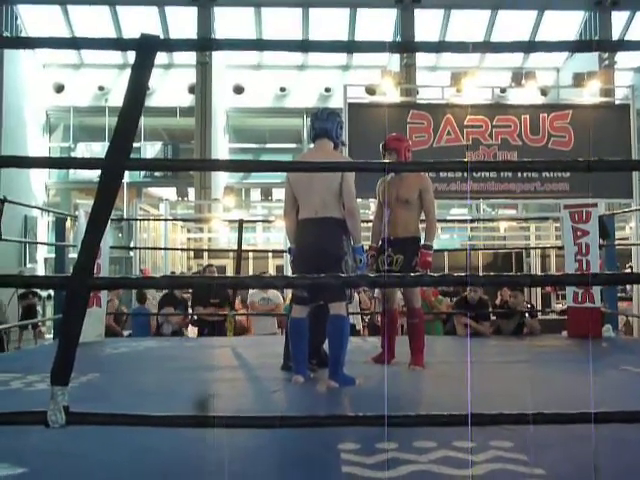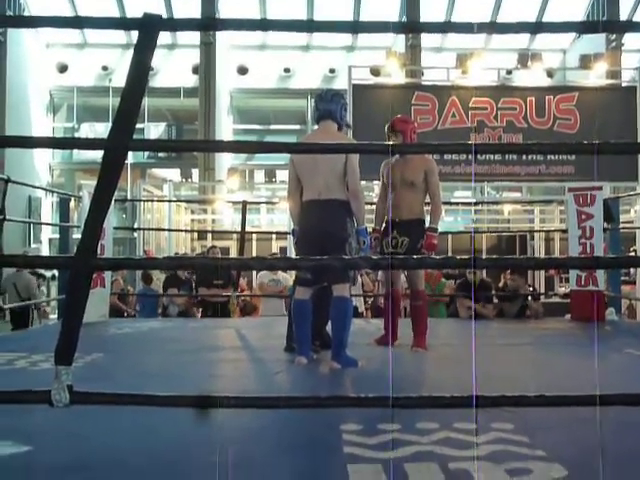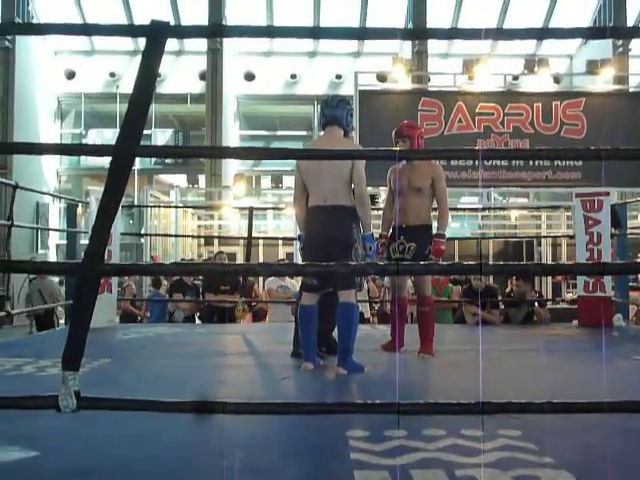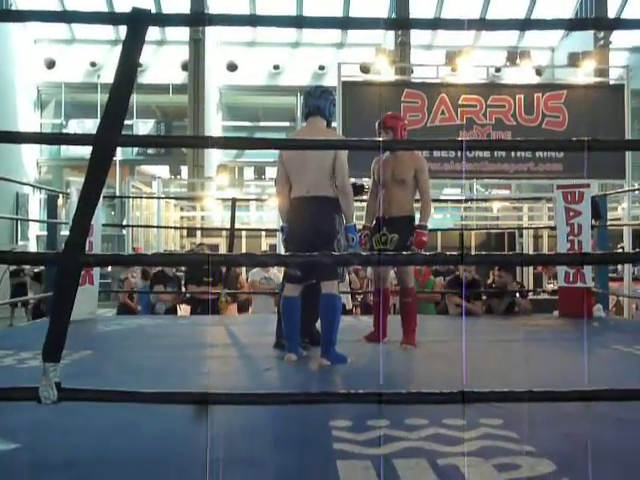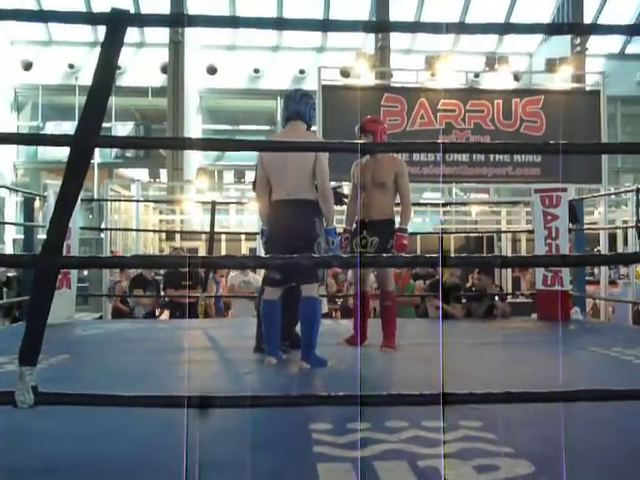
dt=0.4s
person 1, frame 1
right shoulder: (341, 161)
left elbow: (289, 213)
right elbow: (350, 208)
left wrist: (294, 245)
right wrist: (358, 245)
left hip: (304, 235)
right hip: (332, 234)
left knee: (300, 305)
right knee: (338, 304)
left ankle: (299, 370)
right ankle: (336, 373)
person 1, frame 2
right shoulder: (346, 143)
left elbow: (293, 194)
right elbow: (354, 190)
left wrist: (297, 226)
right wrist: (362, 226)
left hip: (309, 217)
right hip: (337, 216)
left knee: (304, 286)
right knee: (342, 286)
left ankle: (302, 351)
right ankle: (339, 355)
person 1, frame 3
left shoulder: (306, 152)
right shoulder: (352, 149)
left elbow: (298, 200)
right elbow: (361, 196)
left wrist: (303, 232)
right wrist: (368, 233)
left hip: (314, 223)
right hip: (343, 222)
left knee: (309, 292)
right knee: (347, 292)
left ankle: (308, 357)
right ankle: (345, 360)
person 1, frame 4
right shoulder: (335, 139)
left elbow: (281, 190)
right elbow: (343, 186)
left wrist: (286, 223)
right wrist: (350, 223)
left hip: (298, 215)
right hip: (326, 212)
left knee: (292, 283)
right knee: (330, 282)
left ankle: (291, 348)
right ankle: (328, 351)
person 1, frame 5
right shoulder: (315, 142)
left elbow: (261, 193)
right elbow: (324, 189)
left wrist: (266, 226)
right wrist: (330, 227)
left hip: (278, 217)
right hip: (306, 216)
left knee: (272, 286)
right knee: (310, 286)
left ankle: (271, 351)
right ankle: (308, 355)
person 2, frame 1
left shoulder: (421, 181)
right shoulder: (382, 184)
left elbow: (431, 218)
left wrist: (427, 248)
right wrist: (373, 248)
left hip: (410, 244)
right hip: (386, 244)
left knee: (412, 299)
right knee: (387, 299)
left ankle: (417, 355)
right ankle: (387, 350)
person 2, frame 2
left shoulder: (426, 163)
right shoulder: (387, 166)
left elbow: (436, 201)
left wrist: (432, 231)
right wrist: (376, 229)
left hip: (414, 226)
right hip: (391, 226)
left knee: (416, 281)
right knee: (390, 281)
left ankle: (420, 337)
right ankle: (390, 332)
person 2, frame 3
left shoulder: (433, 169)
right shoulder: (394, 172)
left elbow: (443, 206)
left wrist: (440, 237)
right wrist: (383, 235)
left hip: (421, 232)
right hip: (398, 232)
left knee: (423, 287)
right knee: (397, 287)
left ankle: (426, 343)
right ankle: (396, 338)
person 2, frame 4
left shoulder: (416, 161)
right shoulder: (377, 163)
left elbow: (425, 198)
left wrist: (422, 228)
right wrist: (367, 227)
left hip: (404, 223)
right hip: (381, 223)
left knee: (406, 277)
right knee: (379, 277)
left ankle: (409, 333)
right ankle: (379, 329)
person 2, frame 5
left shoulder: (396, 164)
right shoulder: (357, 166)
left elbow: (405, 201)
left wrist: (402, 231)
right wrist: (347, 230)
left hip: (384, 227)
right hip: (361, 226)
left knee: (386, 281)
right knee: (359, 281)
left ankle: (389, 337)
right ankle: (359, 333)
